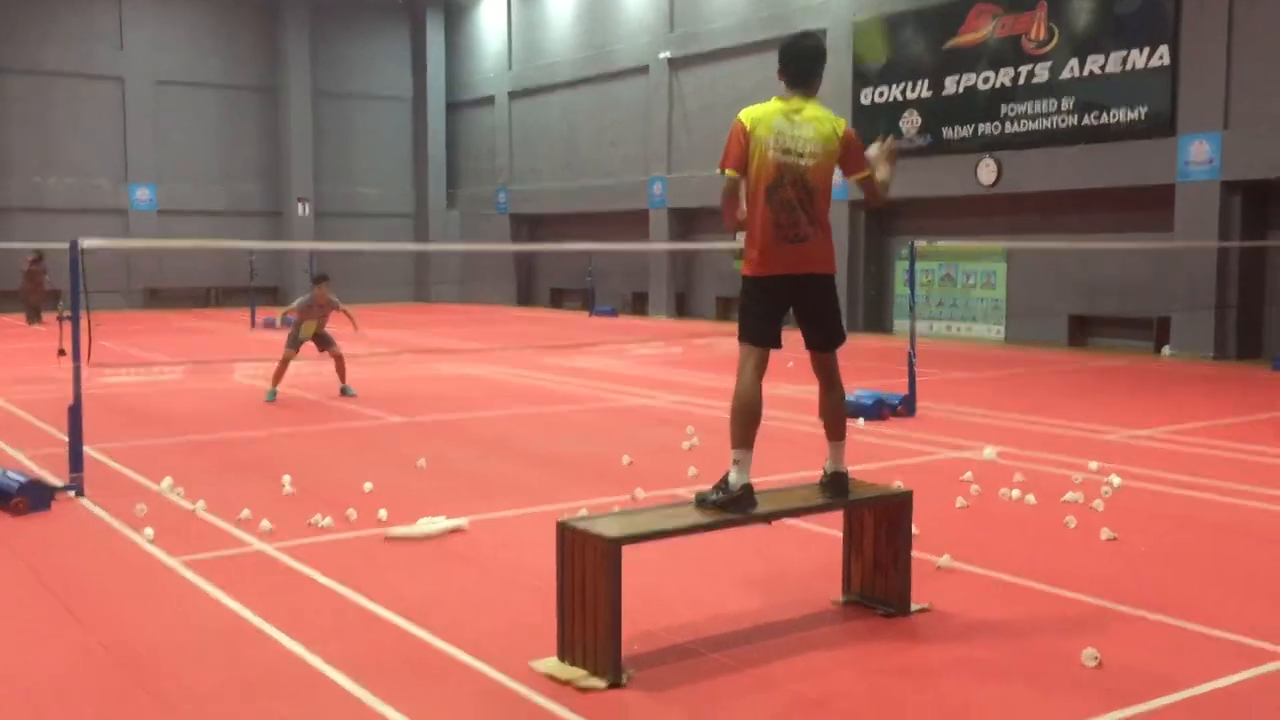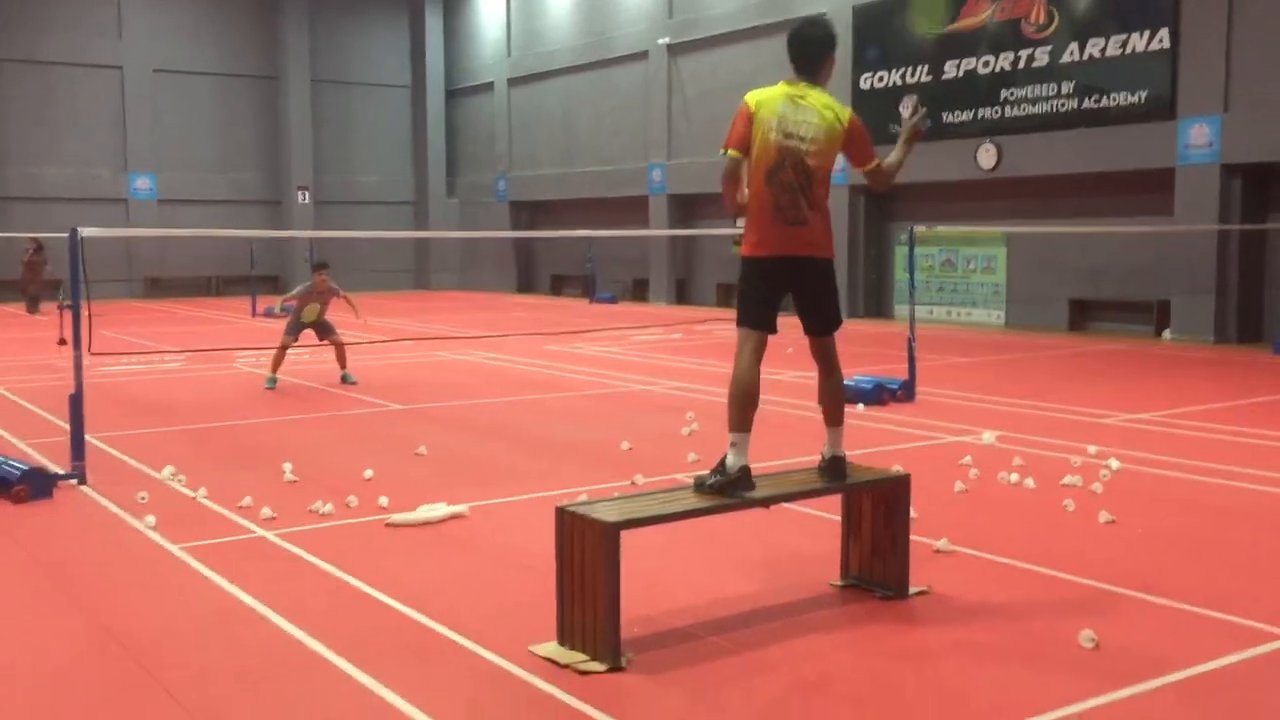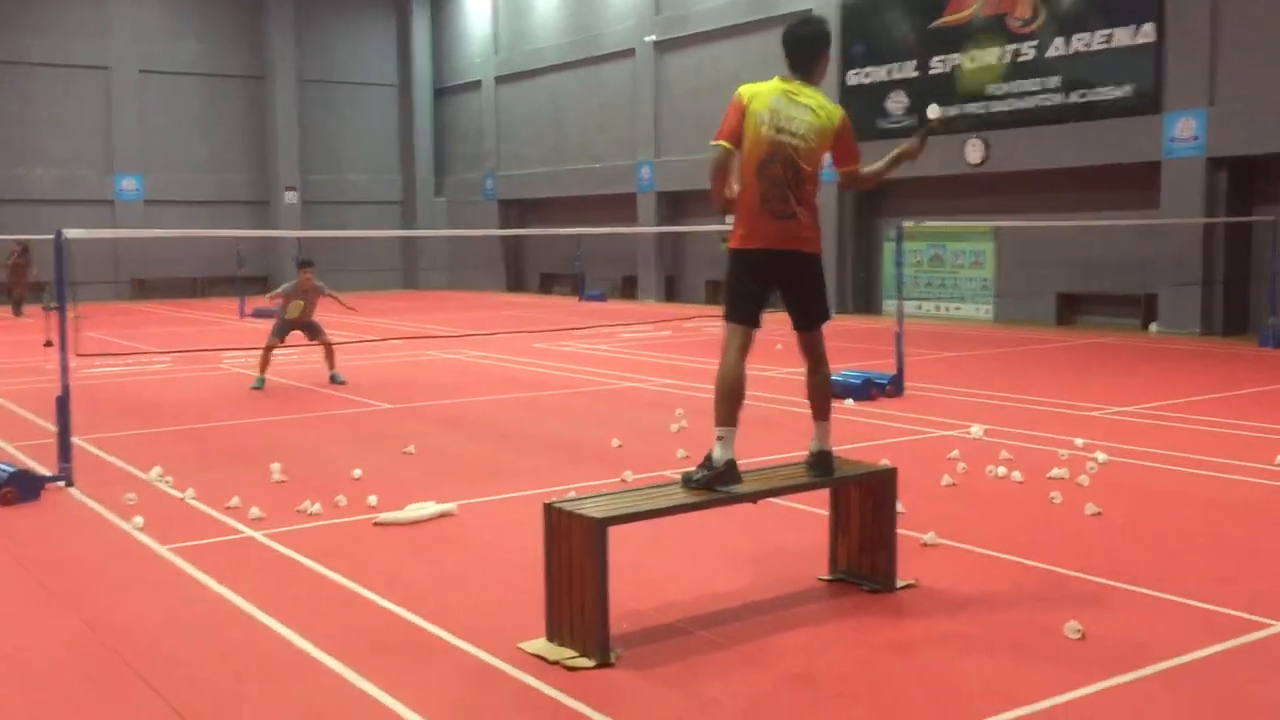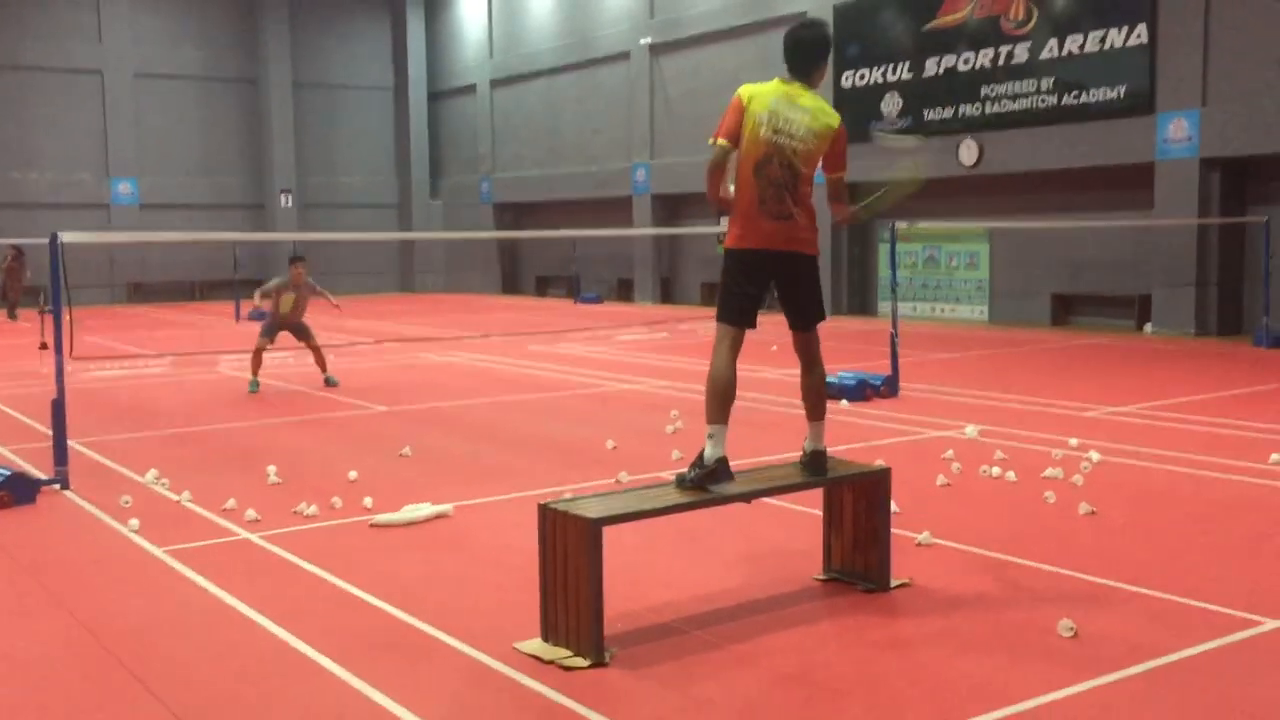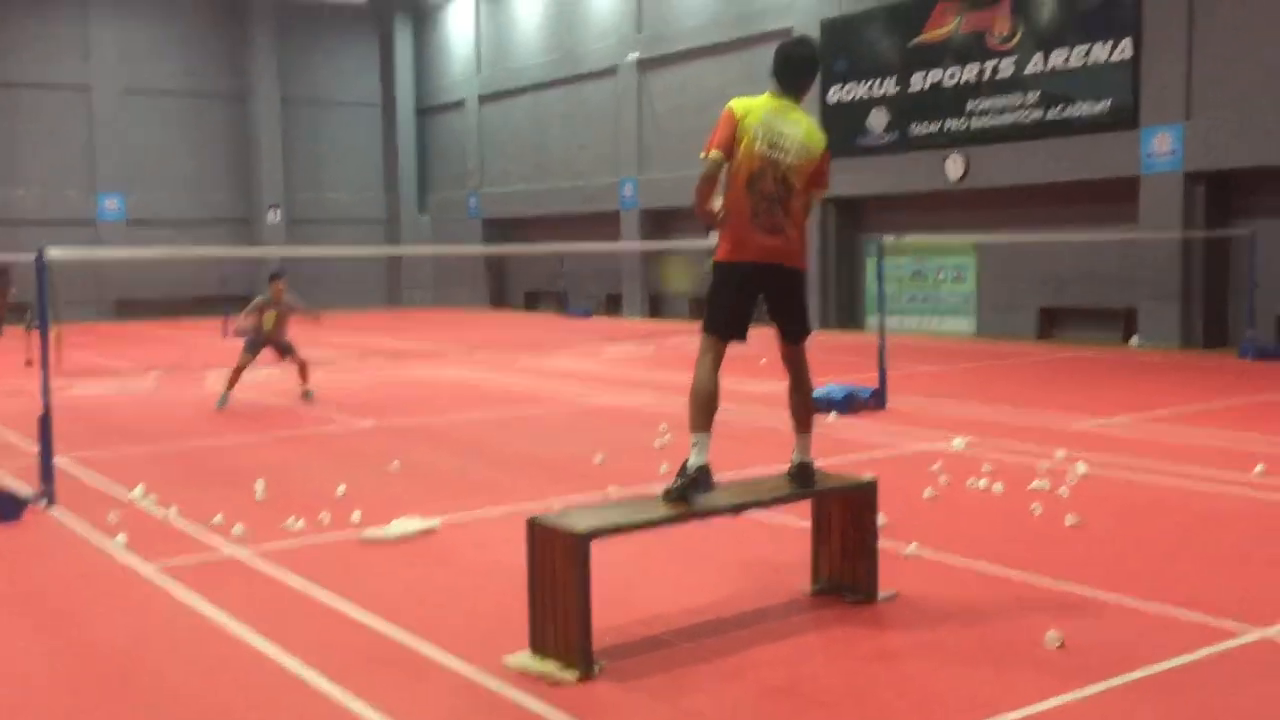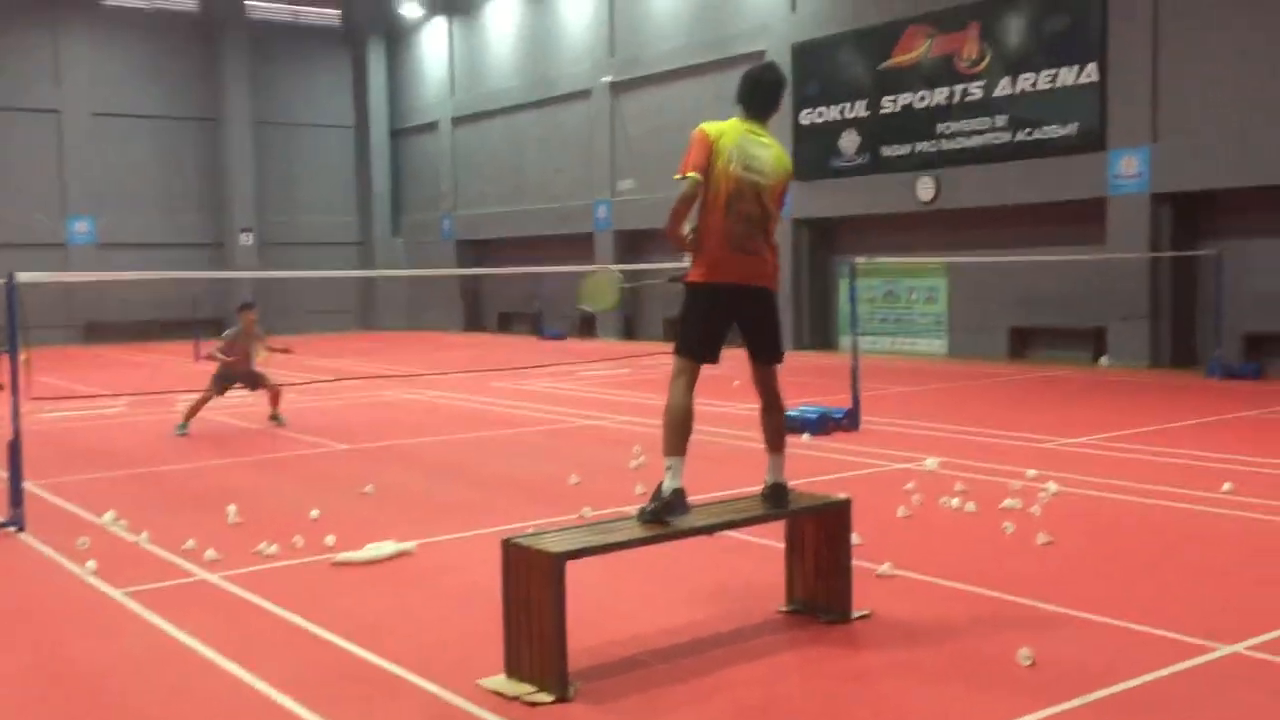
dt=0.1s
person 1, frame 1
left shoulder: (750, 120)
right shoulder: (837, 128)
left elbow: (730, 193)
right elbow: (875, 195)
left wrist: (736, 219)
right wrist: (885, 163)
left hip: (764, 267)
right hip: (816, 267)
left knee: (751, 366)
right knee: (827, 368)
left ankle: (739, 480)
right ankle: (836, 471)
person 1, frame 2
left shoulder: (754, 102)
right shoulder: (840, 116)
left elbow: (731, 169)
right elbow: (879, 176)
left wrist: (735, 203)
right wrist: (906, 141)
left hip: (762, 249)
right hip: (813, 252)
left knee: (749, 350)
right knee: (825, 353)
left ankle: (736, 462)
right ankle: (834, 455)
person 1, frame 3
left shoulder: (748, 96)
right shoulder: (832, 115)
left elbow: (721, 162)
right elbow: (855, 180)
left wrist: (723, 198)
right wrist: (901, 155)
left hip: (751, 242)
right hip: (802, 247)
left knee: (736, 344)
right knee: (813, 347)
left ankle: (723, 456)
right ankle: (822, 450)
person 1, frame 4
left shoulder: (748, 97)
right shoulder: (829, 119)
left elbow: (718, 159)
right elbow: (837, 194)
left wrist: (718, 196)
right wrist: (843, 212)
left hip: (747, 242)
right hip: (798, 247)
left knee: (727, 343)
right knee: (808, 347)
left ankle: (714, 453)
right ankle: (815, 449)
person 1, frame 5
left shoulder: (739, 111)
right shoulder: (815, 138)
left elbow: (710, 171)
left wrist: (706, 209)
left hip: (737, 255)
right hip: (788, 260)
left knee: (710, 353)
right knee: (796, 360)
left ankle: (697, 462)
right ankle: (803, 462)
person 1, frame 6
left shoulder: (711, 133)
right shoulder: (781, 157)
left elbow: (689, 193)
left wrist: (675, 233)
left hip: (713, 276)
right hip: (761, 281)
left knee: (684, 376)
right knee: (767, 382)
left ankle: (672, 487)
right ankle: (776, 482)
